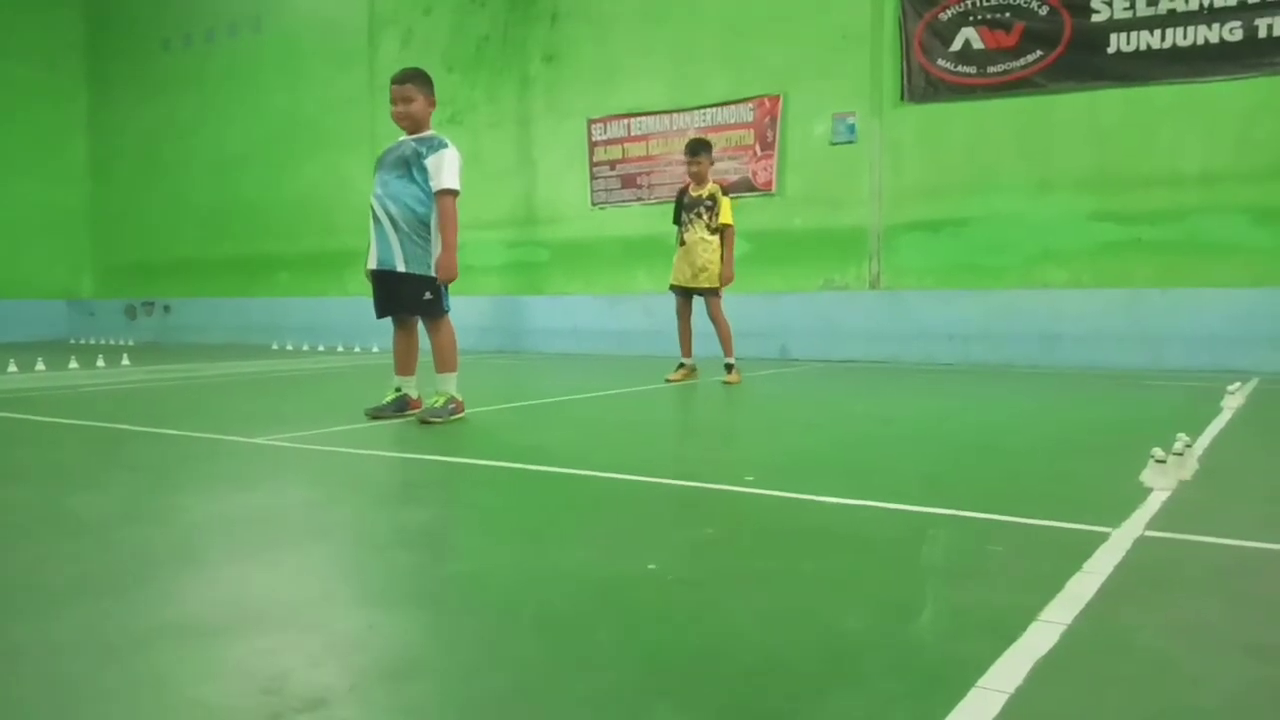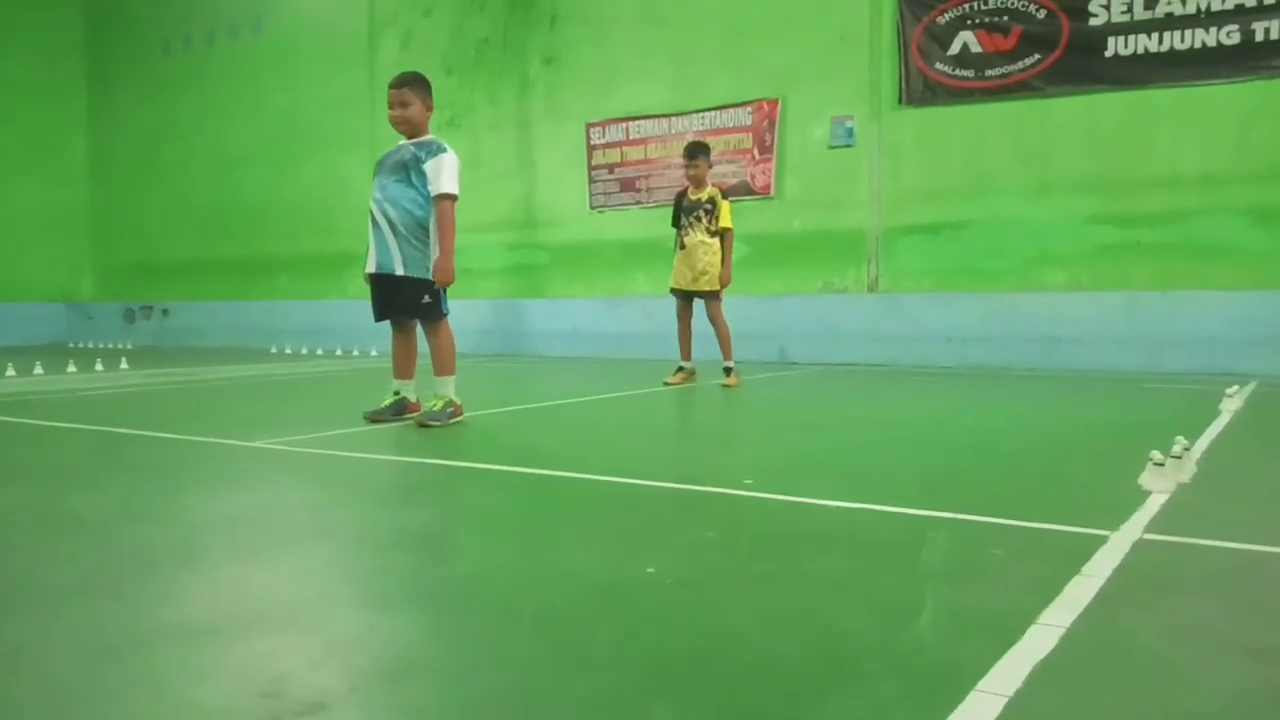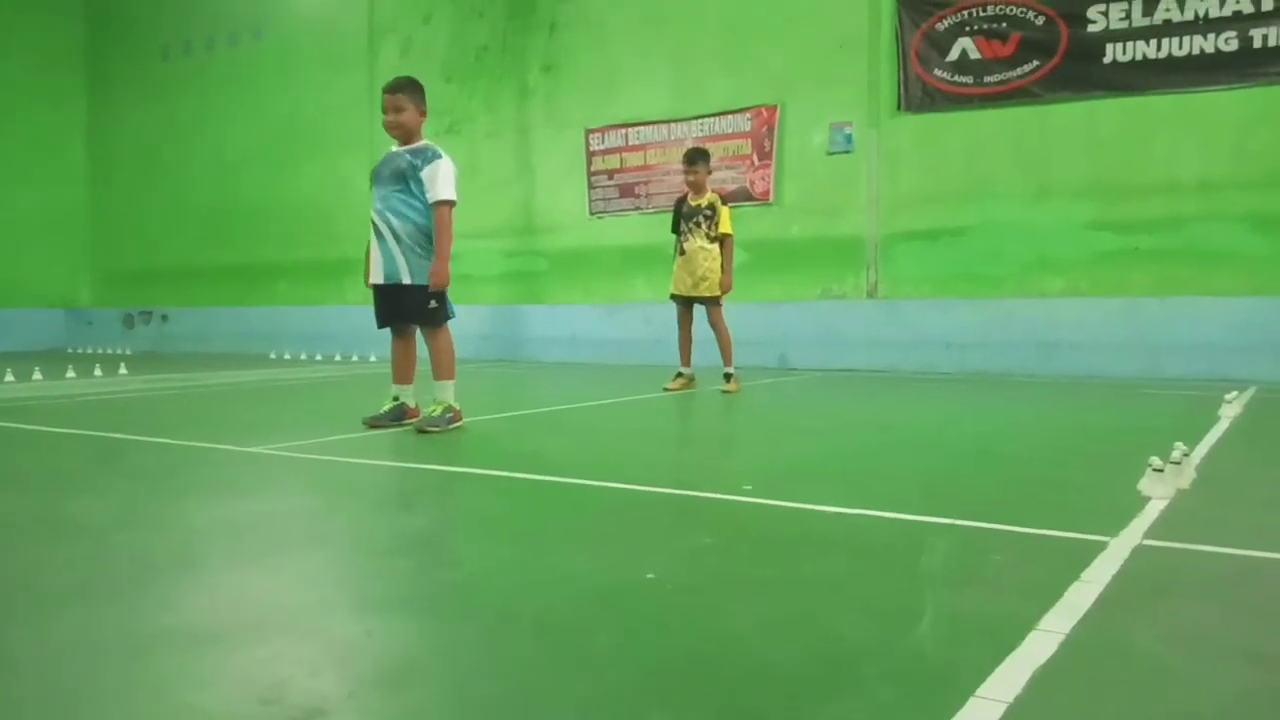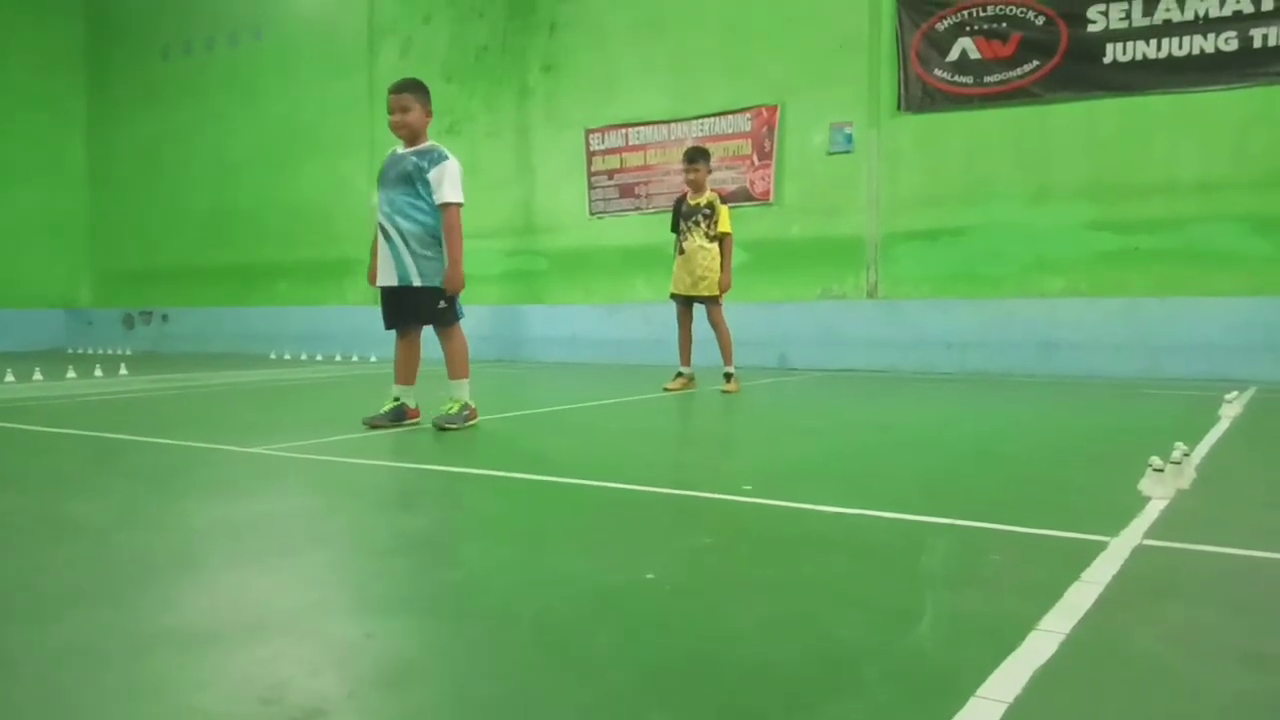
dt=0.3s
person 1, frame 1
left shoulder: (439, 148)
right shoulder: (390, 153)
left elbow: (446, 201)
left wrist: (449, 252)
right wrist: (373, 254)
left hip: (421, 256)
right hip: (387, 256)
left knee: (436, 317)
right knee: (402, 321)
left ankle: (448, 395)
right ankle: (406, 393)
person 1, frame 2
left shoulder: (437, 153)
right shoulder: (389, 157)
left elbow: (445, 206)
left wrist: (446, 256)
right wrist: (372, 256)
left hip: (419, 260)
right hip: (386, 260)
left knee: (434, 321)
right knee: (400, 324)
left ankle: (447, 398)
right ankle: (404, 396)
person 1, frame 3
left shoulder: (432, 159)
right shoulder: (384, 161)
left elbow: (442, 212)
left wrist: (441, 262)
right wrist: (370, 260)
left hip: (420, 265)
right hip: (387, 266)
left knee: (434, 326)
right knee: (400, 330)
left ankle: (446, 404)
right ankle: (403, 402)
person 1, frame 4
left shoulder: (439, 159)
right shoulder: (390, 160)
left elbow: (450, 213)
left wrist: (456, 264)
right wrist: (375, 259)
left hip: (430, 265)
right hip: (395, 267)
left knee: (446, 326)
right knee: (405, 331)
left ankle: (462, 402)
right ankle: (404, 402)
person 2, frame 1
left shoulder: (718, 193)
right shoulder: (683, 194)
left elbow: (728, 229)
left wrist: (728, 263)
right wrist: (678, 257)
left hip: (709, 264)
right hip: (684, 263)
left knee: (714, 312)
right knee: (682, 313)
left ankle: (731, 365)
right ankle: (687, 364)
person 2, frame 2
left shoulder: (717, 196)
right shoulder: (681, 197)
left elbow: (727, 232)
left wrist: (727, 266)
right wrist: (675, 261)
left hip: (709, 266)
right hip: (684, 267)
left knee: (714, 315)
right knee: (683, 315)
left ankle: (729, 367)
right ankle: (686, 367)
person 2, frame 3
left shoulder: (717, 202)
right shoulder: (681, 203)
left elbow: (727, 238)
left wrist: (728, 272)
right wrist: (675, 267)
left hip: (709, 272)
right hip: (684, 272)
left knee: (716, 320)
right knee: (683, 322)
left ankle: (730, 373)
right ankle: (685, 373)
person 2, frame 4
left shoulder: (716, 201)
right shoulder: (680, 203)
left elbow: (726, 237)
left wrist: (726, 271)
right wrist: (675, 267)
left hip: (708, 271)
right hip: (684, 272)
left knee: (716, 319)
right knee: (683, 321)
left ankle: (730, 373)
right ankle: (685, 373)
